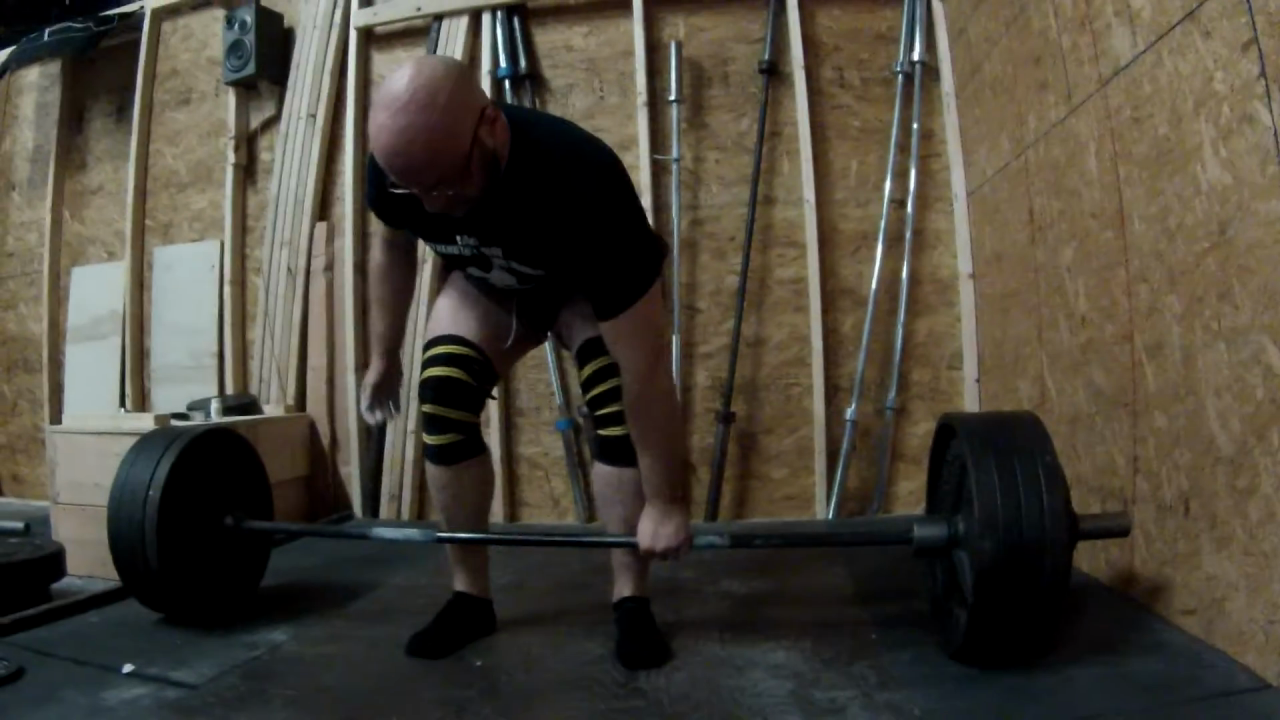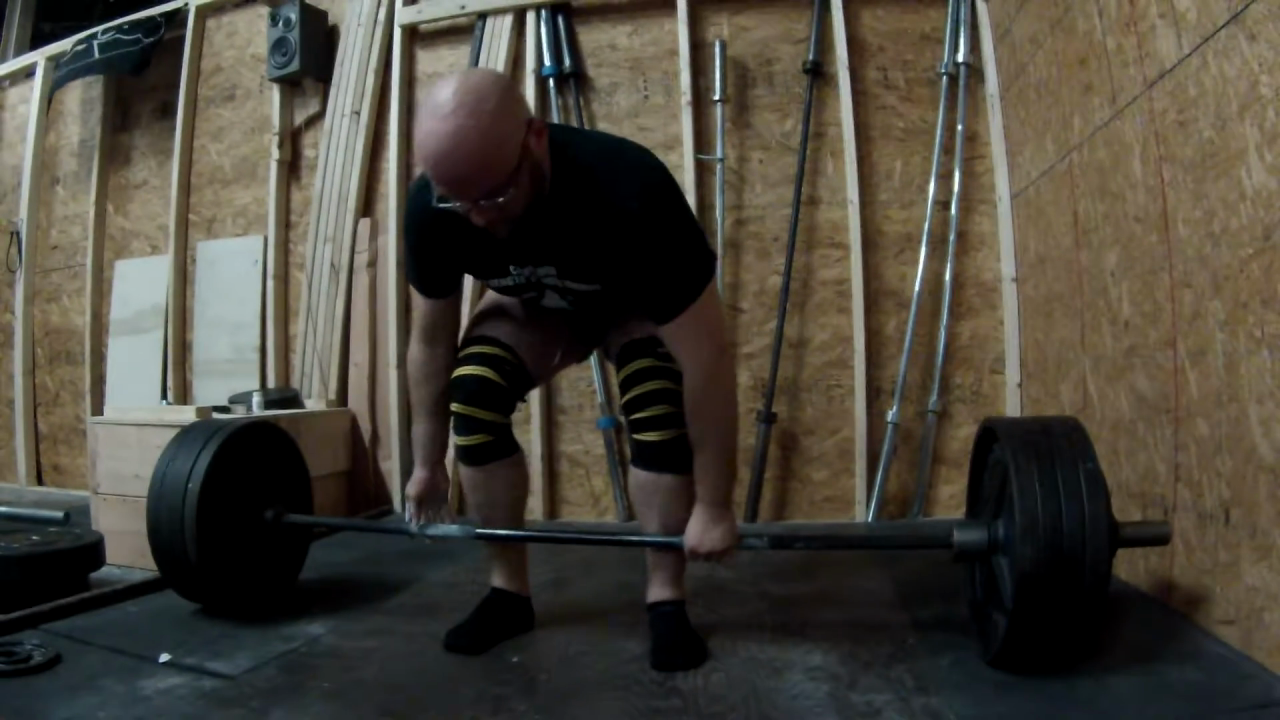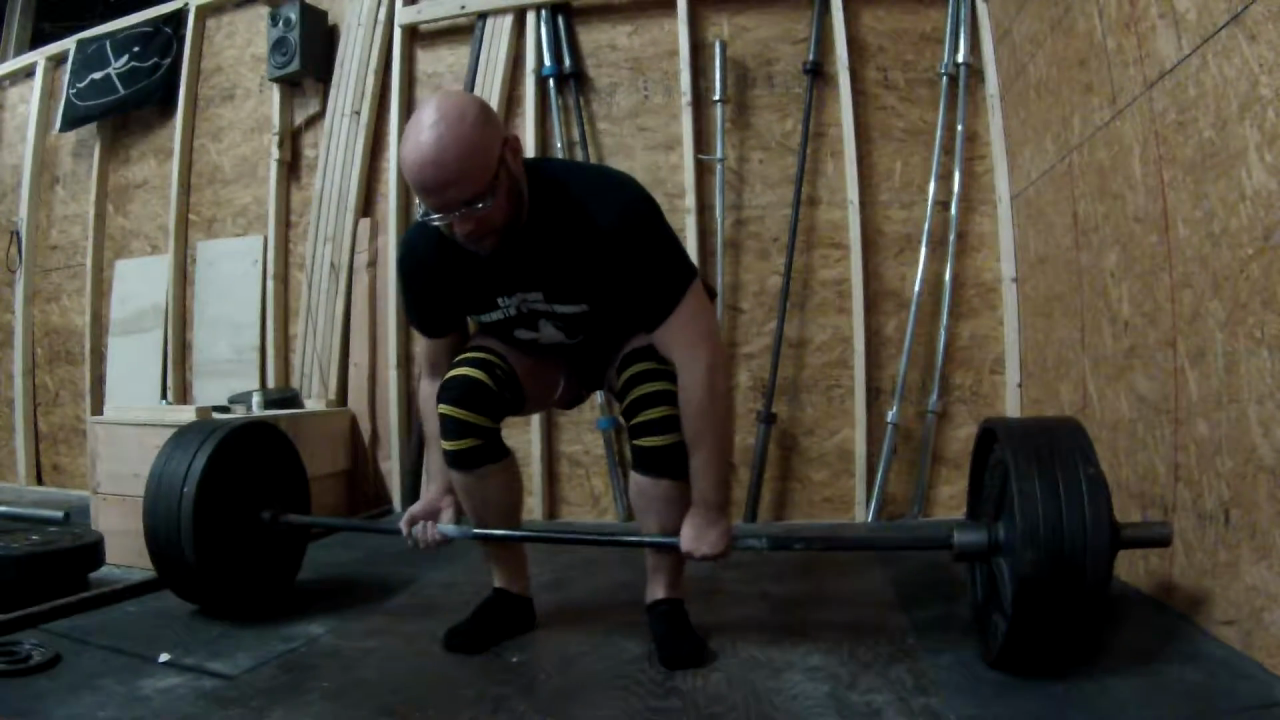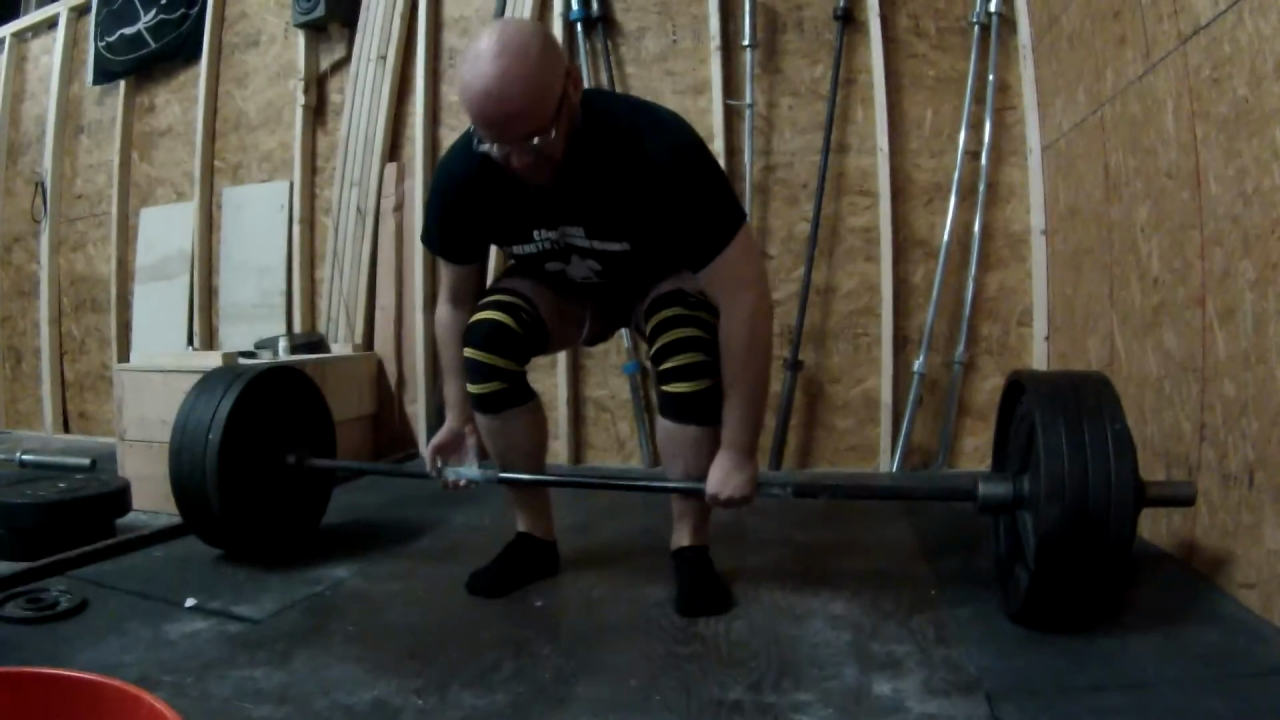
dt=1s
person 1, frame 1
left shoulder: (581, 186)
right shoulder: (396, 170)
left elbow: (646, 361)
right elbow: (392, 250)
left wrist: (666, 504)
right wrist: (384, 355)
left hip: (587, 285)
right hip: (484, 284)
left knee: (618, 404)
right knee: (441, 405)
left ankle: (631, 601)
right ankle: (470, 595)
person 1, frame 2
left shoulder: (628, 194)
right shoulder: (430, 211)
left elbow: (707, 359)
right elbow: (430, 340)
left wrist: (713, 506)
right wrist: (428, 464)
left hip: (635, 301)
right hip: (534, 306)
left knee: (657, 404)
right knee: (471, 396)
left ankle: (665, 599)
right ankle: (509, 590)
person 1, frame 3
left shoulder: (609, 212)
right shoulder: (425, 251)
left elbow: (701, 360)
right elbow: (435, 376)
left wrist: (708, 510)
right wrist: (438, 487)
left hip: (631, 337)
right hip: (531, 350)
left knee: (662, 405)
right knee: (460, 401)
left ankle: (665, 599)
right ankle: (510, 592)
person 1, frame 4
left shoulder: (658, 151)
right shoulder: (461, 177)
left elbow: (745, 298)
right elbow: (455, 302)
left wrist: (738, 452)
right wrist: (456, 415)
left hip: (661, 275)
right hip: (557, 285)
left knee: (689, 353)
right knee: (486, 342)
left ankle: (689, 545)
right ankle: (534, 535)
